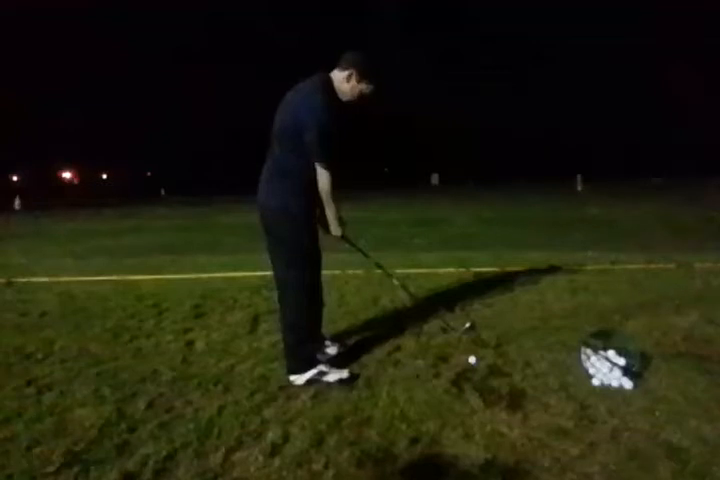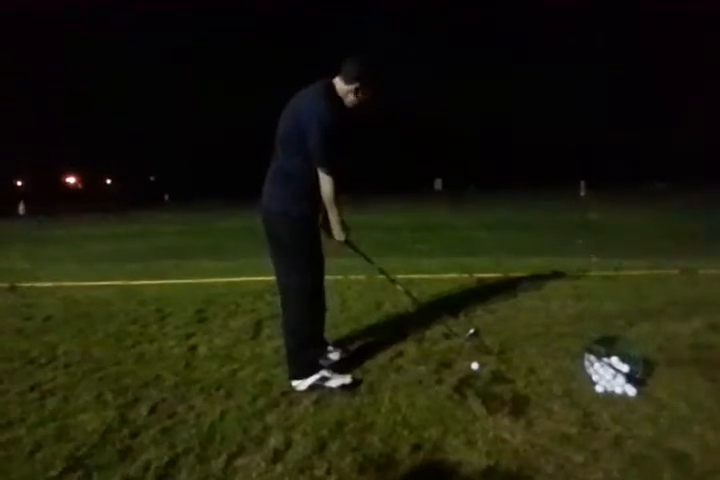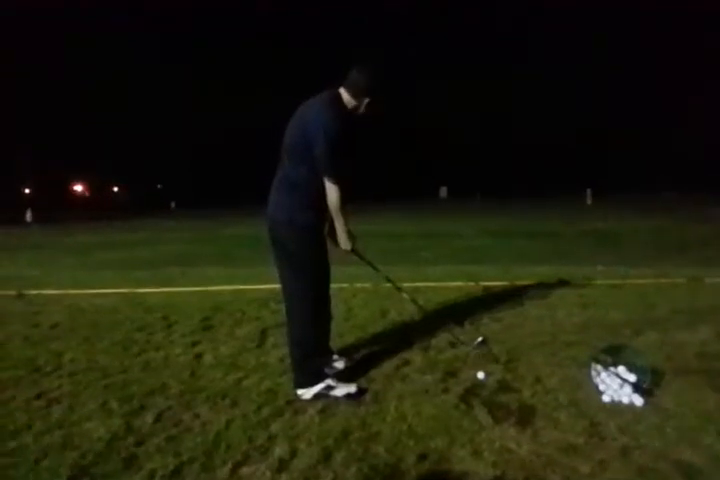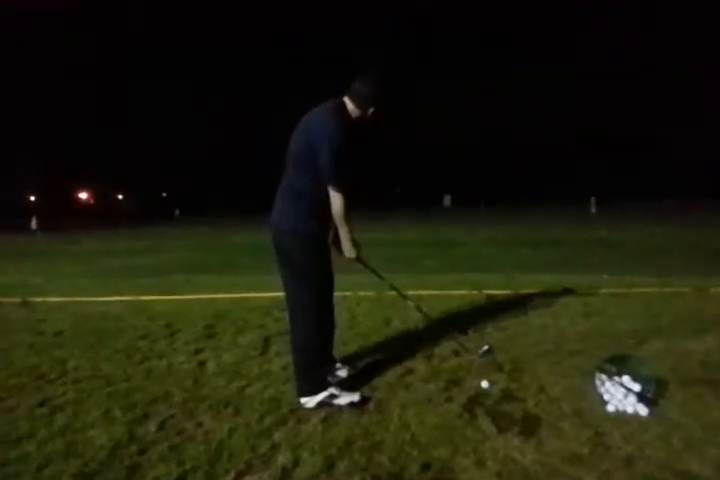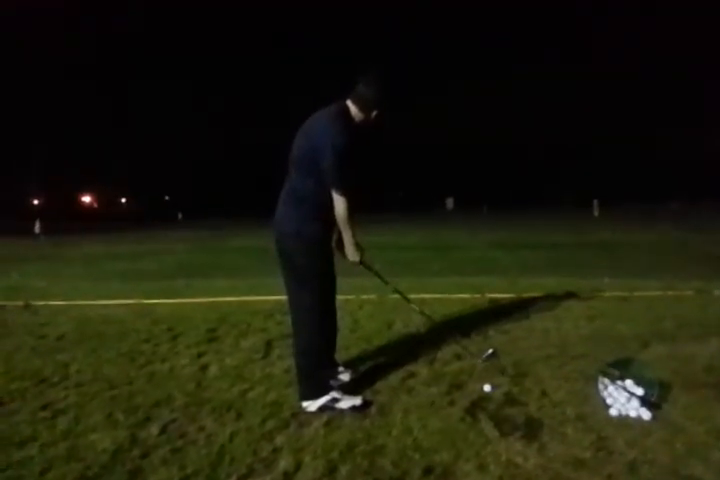
dt=0.4s
person 1, frame 1
left shoulder: (314, 93)
right shoulder: (317, 101)
right elbow: (321, 167)
left wrist: (322, 210)
right wrist: (331, 215)
left hip: (286, 197)
right hip: (286, 202)
left knee: (306, 276)
right knee: (297, 281)
left ankle: (311, 341)
right ankle: (303, 365)
person 1, frame 2
left shoulder: (319, 98)
right shoulder: (321, 107)
right elbow: (324, 172)
left wrist: (325, 214)
right wrist: (335, 220)
left hip: (289, 202)
right hip: (289, 207)
left knee: (310, 280)
right knee: (300, 286)
left ankle: (313, 346)
right ankle: (306, 371)
person 1, frame 3
left shoulder: (325, 108)
right shoulder: (328, 117)
right elbow: (331, 181)
left wrist: (330, 222)
right wrist: (341, 229)
left hip: (296, 211)
right hip: (294, 216)
left knee: (316, 289)
right knee: (304, 294)
left ankle: (319, 354)
right ankle: (311, 379)
person 1, frame 4
left shoulder: (329, 117)
right shoulder: (332, 127)
right elbow: (335, 189)
left wrist: (333, 229)
right wrist: (346, 237)
left hip: (299, 218)
right hip: (298, 224)
left knee: (319, 297)
right knee: (308, 303)
left ankle: (322, 362)
right ankle: (314, 387)
person 1, frame 5
left shoulder: (332, 120)
right shoulder: (335, 131)
right elbow: (338, 193)
left wrist: (336, 232)
right wrist: (350, 241)
left hip: (303, 222)
right hip: (301, 227)
left knee: (322, 301)
right knee: (311, 306)
left ankle: (324, 365)
right ankle: (316, 392)
